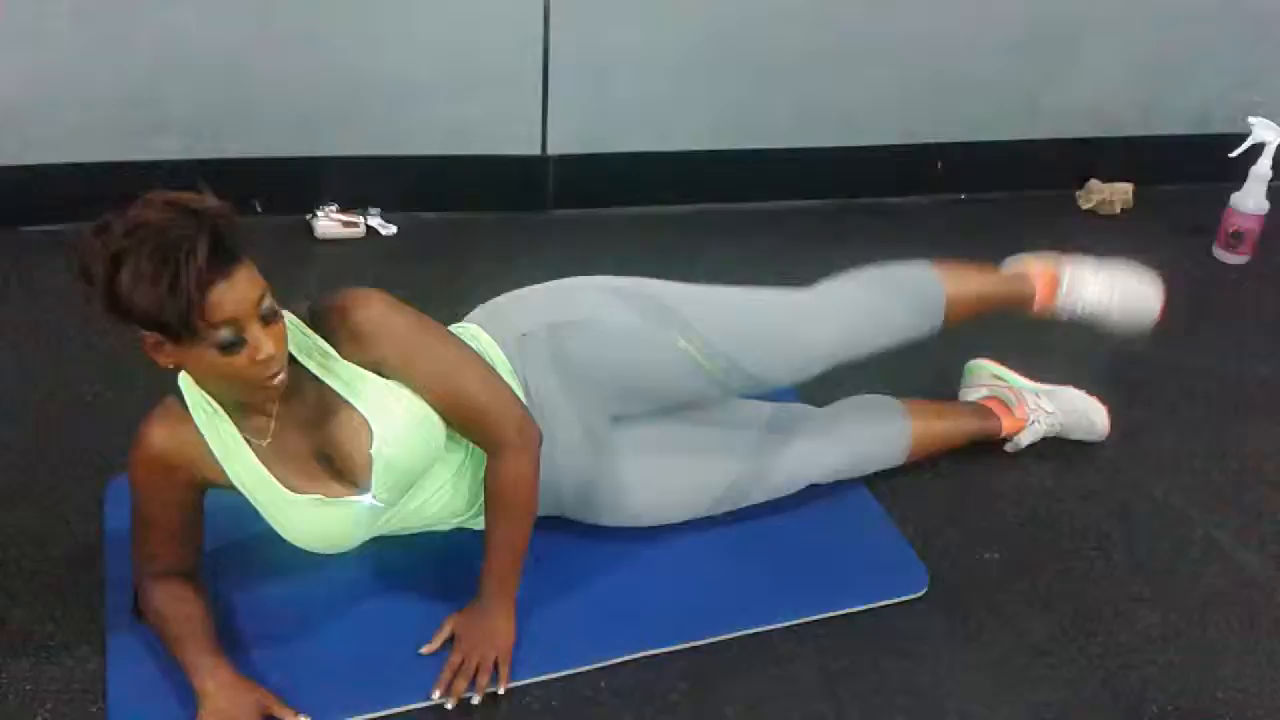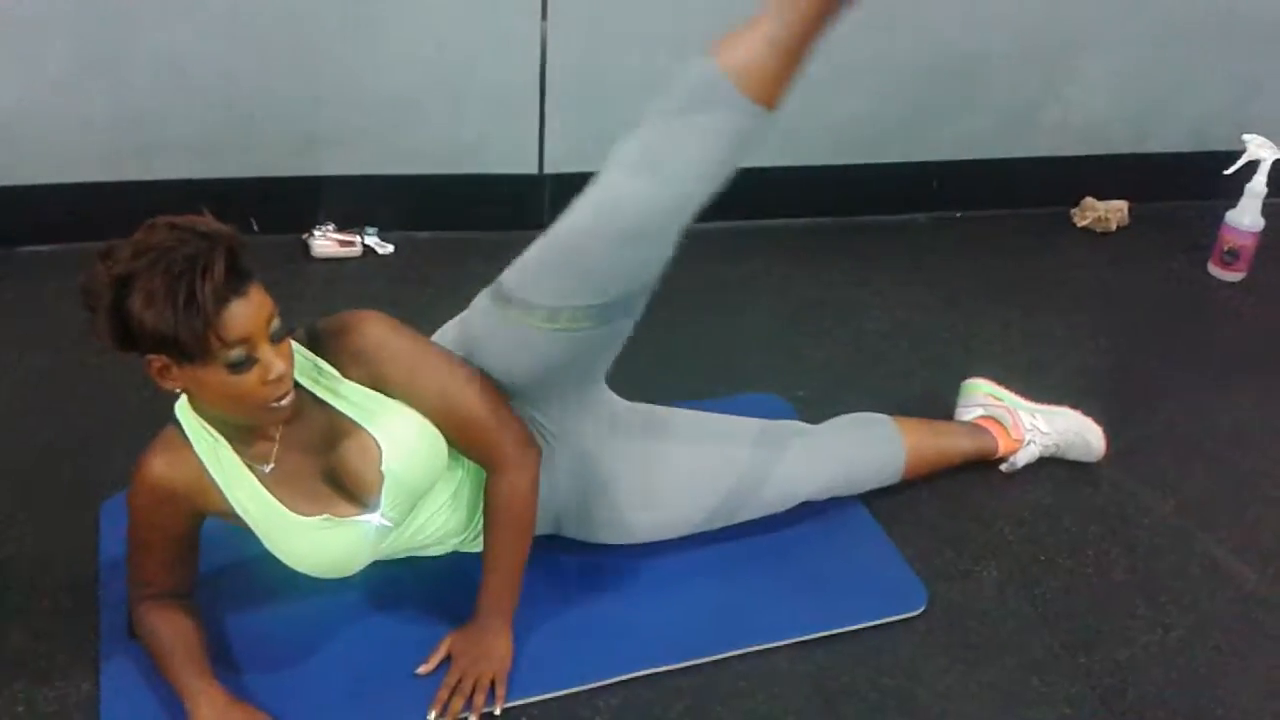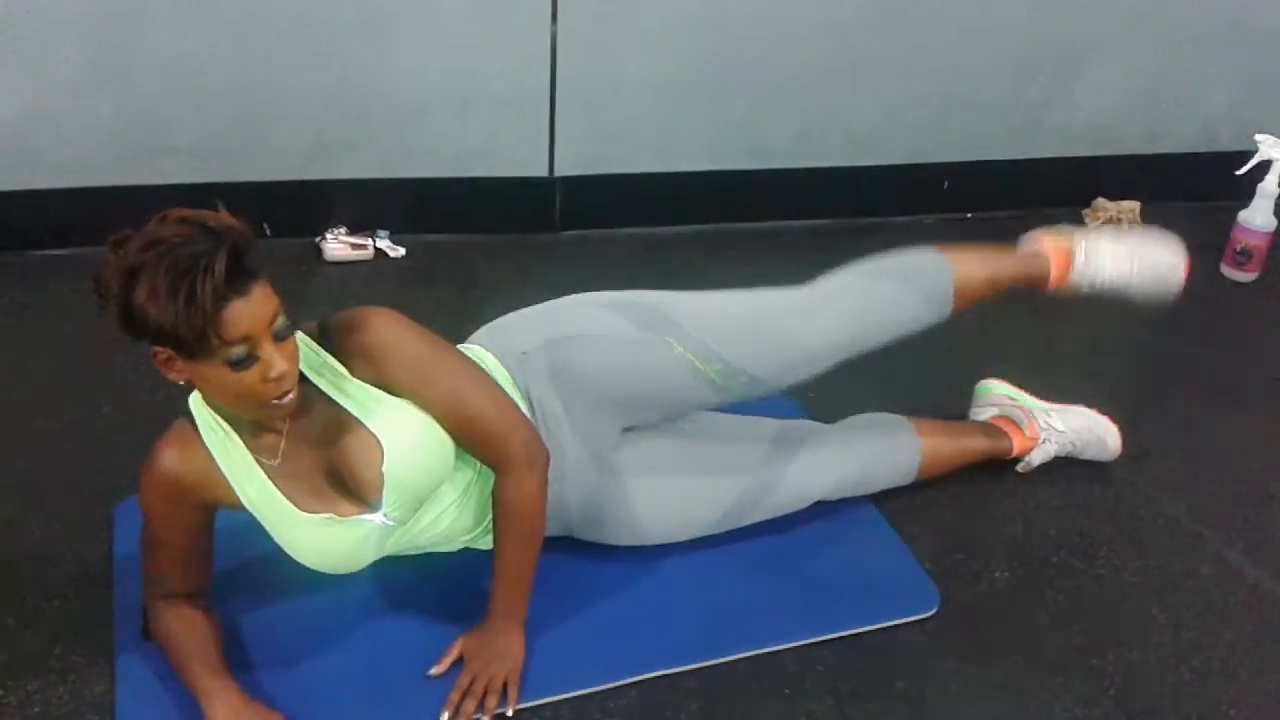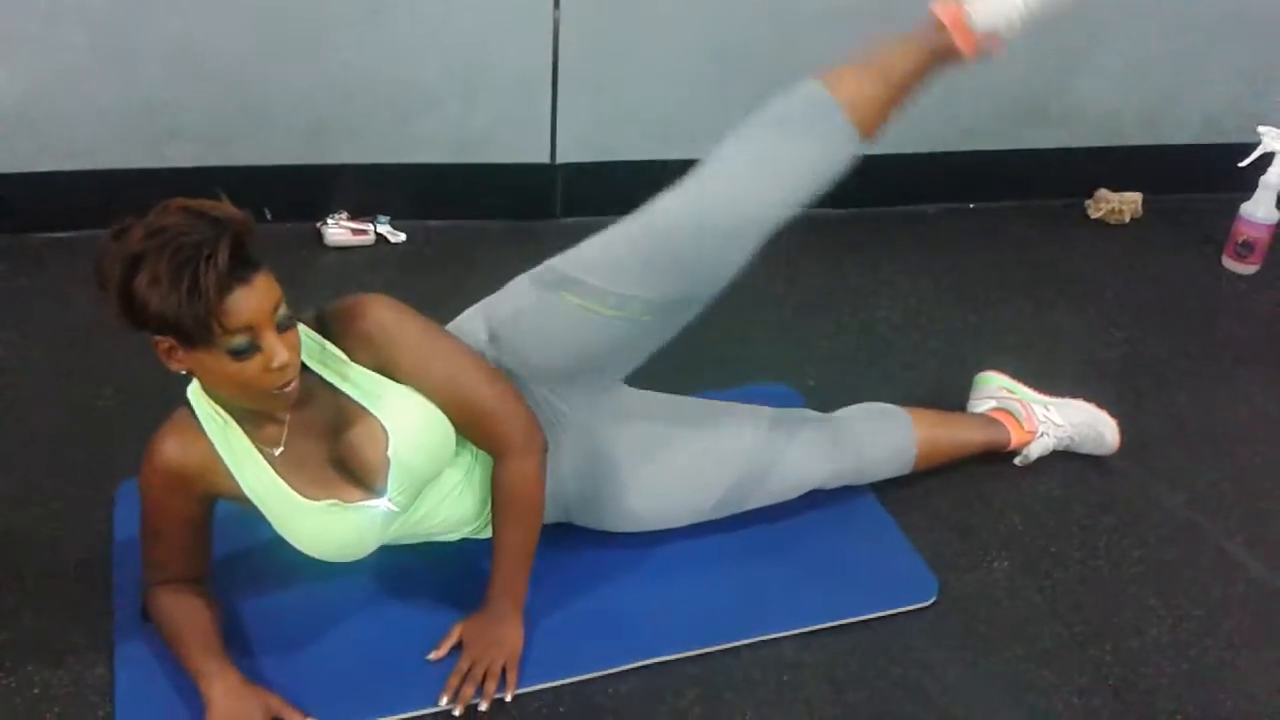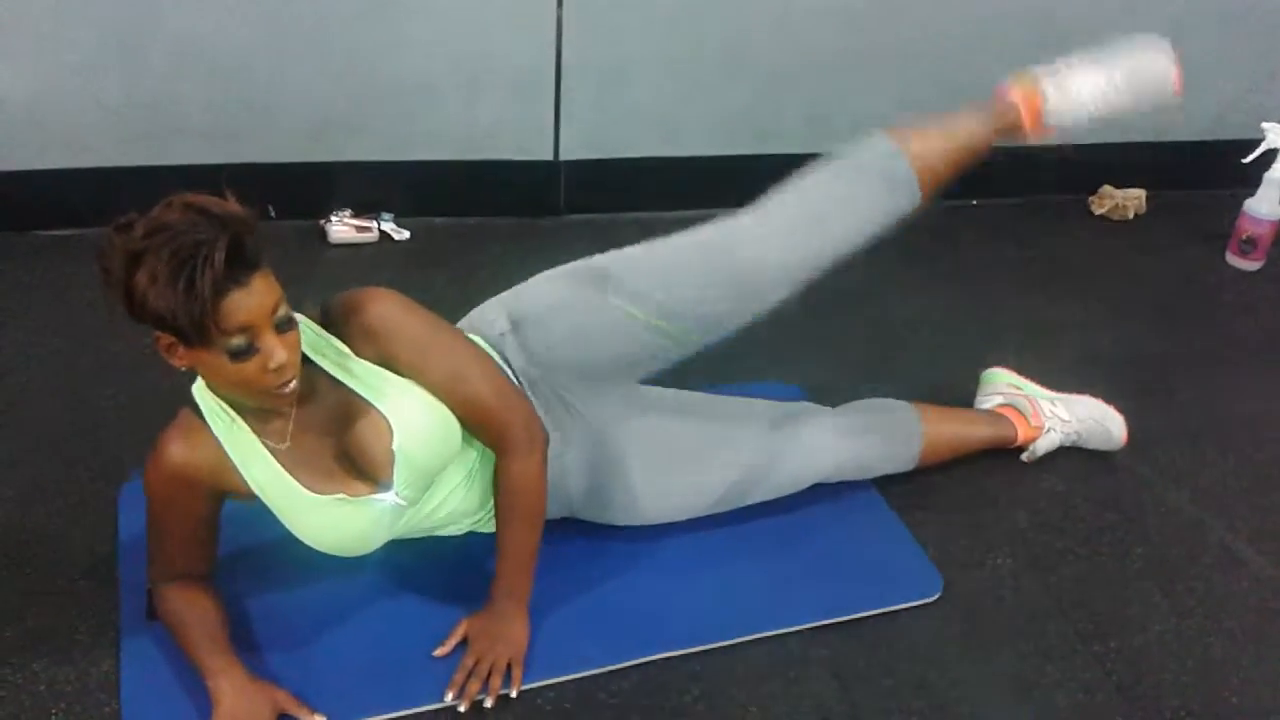
dt=1s
person 1, frame 1
left shoulder: (354, 324)
right shoulder: (171, 451)
left elbow: (510, 433)
right elbow: (164, 577)
left wrist: (497, 604)
left hip: (546, 369)
right hip: (558, 485)
left knee: (807, 335)
right knee: (795, 453)
left ankle: (1028, 279)
right ankle: (994, 410)
person 1, frame 2
left shoulder: (354, 345)
right shoulder: (173, 476)
left elbow: (511, 455)
right elbow: (158, 598)
left wrist: (495, 621)
left hip: (525, 404)
right hip: (544, 501)
right knee: (793, 467)
right ankle: (990, 432)
person 1, frame 3
left shoulder: (364, 338)
right shoulder: (181, 473)
left elbow: (519, 456)
right elbow: (176, 602)
left wrist: (505, 625)
left hip: (551, 390)
right hip: (556, 513)
left knee: (801, 330)
right knee: (800, 464)
left ankle: (1047, 258)
right ankle: (999, 431)
person 1, frame 4
left shoulder: (364, 328)
right shoulder: (184, 457)
left elbow: (511, 435)
right elbow: (172, 584)
left wrist: (506, 613)
left hip: (531, 378)
right hip: (561, 483)
left knee: (696, 238)
right knee: (802, 453)
right ankle: (1005, 421)
person 1, frame 5
left shoulder: (367, 325)
right shoulder: (189, 461)
left elbow: (518, 435)
right elbow: (179, 581)
left wrist: (511, 607)
left hip: (544, 366)
right hip: (561, 490)
left knee: (763, 258)
right knee: (806, 449)
left ankle: (1018, 108)
right ankle: (1012, 418)
